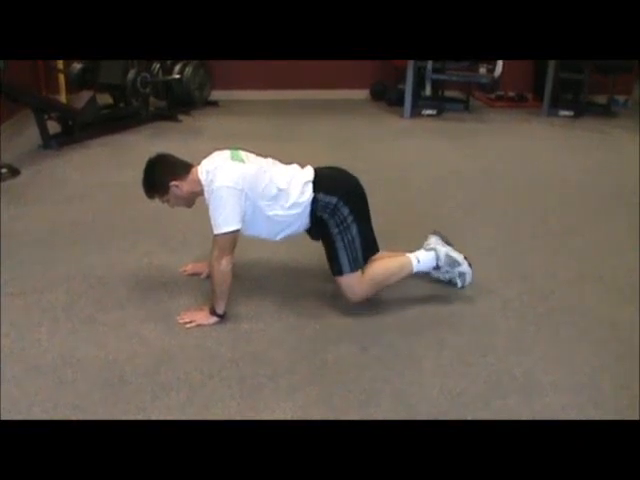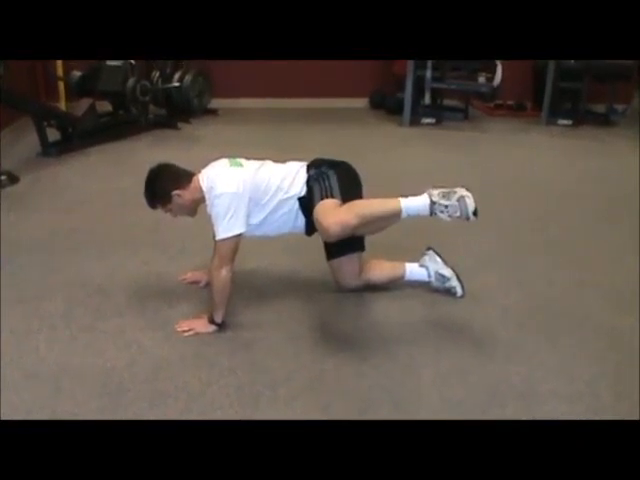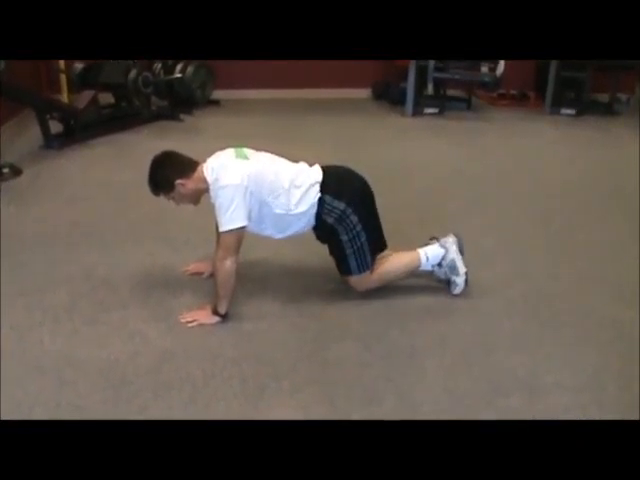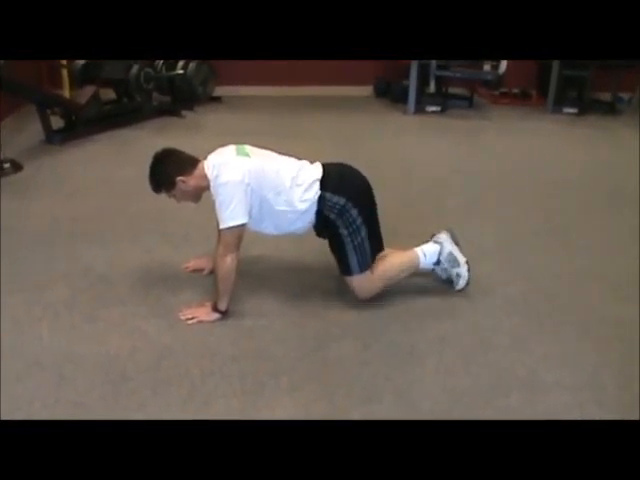
dt=1s
person 1, frame 1
left shoulder: (221, 186)
right shoulder: (213, 166)
left elbow: (225, 255)
left wrist: (216, 311)
right wrist: (212, 265)
left hip: (329, 198)
right hip: (321, 191)
left knee: (356, 289)
right knee: (356, 264)
left ankle: (432, 256)
right ankle: (428, 255)
person 1, frame 2
left shoulder: (223, 192)
right shoulder: (212, 177)
left elbow: (225, 263)
left wrist: (215, 320)
right wrist: (210, 274)
left hip: (325, 179)
right hip: (316, 187)
left knee: (333, 227)
right knee: (350, 280)
left ankle: (427, 202)
right ankle: (427, 270)
person 1, frame 3
left shoulder: (226, 184)
right shoulder: (217, 165)
left elbow: (229, 255)
right elbow: (225, 231)
left wrist: (219, 311)
right wrist: (214, 263)
left hip: (338, 202)
right hip: (329, 190)
left knee: (363, 281)
right knee: (363, 264)
left ankle: (438, 254)
right ankle: (436, 255)
person 1, frame 4
left shoulder: (227, 181)
right shoulder: (219, 162)
left elbow: (230, 252)
left wrist: (218, 308)
right wrist: (214, 259)
left hip: (337, 197)
right hip: (328, 187)
left knee: (365, 286)
right knee: (362, 264)
left ankle: (436, 251)
right ankle: (436, 253)
